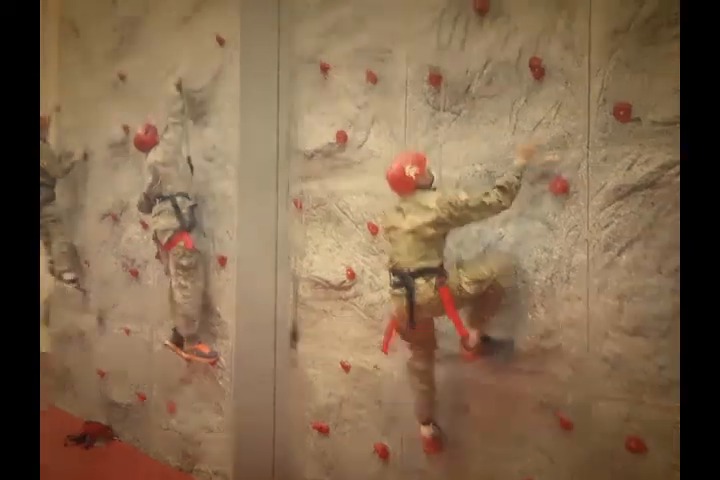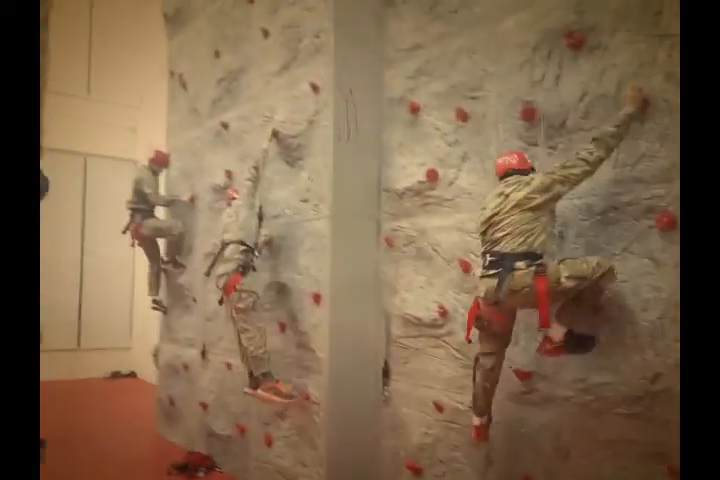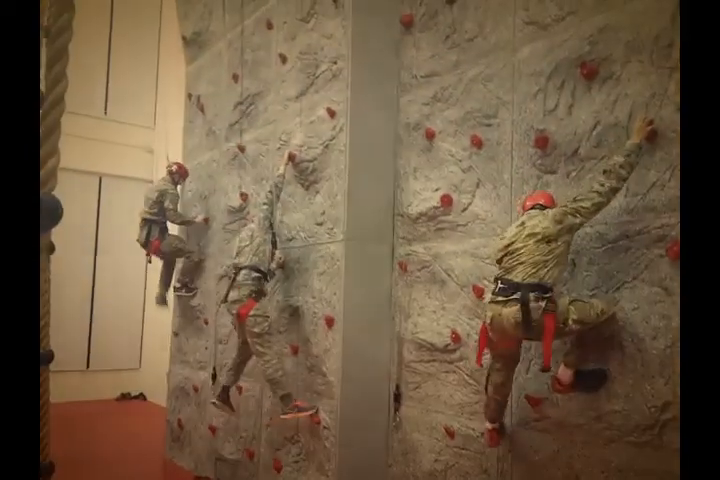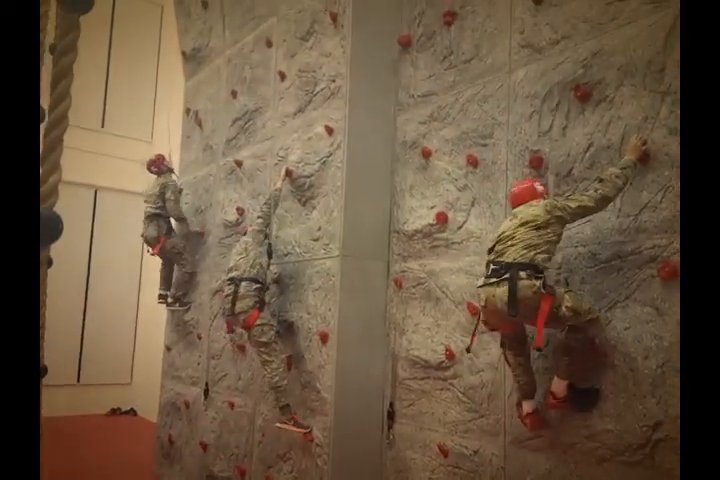
dt=0.5s
person 1, frame 1
left shoulder: (394, 214)
right shoulder: (438, 204)
right elbow: (495, 199)
right wrist: (520, 163)
left hip: (403, 296)
right hip: (431, 291)
left knee: (421, 361)
right knee: (502, 266)
left ankle: (427, 430)
right ankle: (474, 337)
person 1, frame 2
left shoulder: (492, 202)
right shoulder: (541, 185)
right elbow: (594, 154)
right wrist: (628, 112)
left hip: (492, 285)
right hip: (526, 279)
left knee: (490, 351)
right knee: (601, 270)
left ankle: (480, 420)
right ankle: (557, 334)
person 1, frame 3
left shoulder: (511, 232)
right shoulder: (559, 218)
right elbow: (606, 185)
right wrist: (635, 142)
left hip: (498, 312)
right hip: (532, 313)
left knee: (502, 365)
right knee: (602, 313)
left ankle: (492, 426)
right ankle: (566, 374)
person 1, frame 4
left shoulder: (509, 223)
right shoulder: (550, 208)
right elbow: (600, 194)
right wrist: (630, 159)
left hip: (489, 296)
right hip: (523, 290)
left knee: (514, 343)
right knee: (586, 318)
left ankle: (528, 409)
right ankle: (560, 390)
person 2, frame 1
left shoulder: (152, 162)
right shoulder: (166, 149)
left elbow: (144, 205)
right elbow: (176, 122)
right wrist: (176, 91)
left hip: (161, 224)
right hip: (176, 223)
left knee: (178, 280)
right knee: (189, 281)
left ankle: (178, 336)
right ankle: (190, 341)
person 2, frame 2
left shoulder: (231, 212)
right shoulder: (242, 202)
right elbow: (252, 177)
left wrist: (259, 242)
left hip: (232, 269)
right hip: (234, 270)
left knee: (246, 329)
right knee: (252, 326)
left ankle: (254, 381)
right ankle: (267, 382)
person 2, frame 3
left shoulder: (245, 237)
right shoulder: (258, 225)
right elbow: (270, 198)
left wrist: (274, 265)
right wrist: (282, 170)
left hip: (237, 293)
right hip: (248, 293)
left knee: (246, 347)
right knee: (266, 351)
left ankle: (223, 394)
right ankle: (288, 404)
person 2, frame 4
left shoulder: (239, 249)
right shoulder: (253, 237)
right elbow: (265, 212)
left wrist: (268, 280)
right wrist: (279, 185)
left hip: (231, 304)
right hip: (247, 301)
right knee: (273, 358)
right ankle: (286, 414)
person 3, frame 1
left shoulder: (44, 146)
right shoulder: (43, 148)
left elbow: (55, 160)
right elbow: (58, 171)
right wrist: (75, 158)
left hip: (44, 196)
right hip: (44, 196)
left knee: (48, 232)
right knee: (59, 233)
left ankle: (54, 264)
right ankle: (68, 274)
person 3, frame 2
left shoulder: (144, 172)
right shoulder: (146, 176)
right elbow: (156, 198)
right wrist: (180, 198)
left hip: (140, 222)
right hip: (142, 221)
left knee: (155, 260)
right knee: (176, 227)
left ankle: (155, 298)
right ankle: (170, 259)
person 3, frame 3
left shoulder: (158, 185)
right shoulder: (170, 190)
right elbow: (172, 215)
right wrist: (194, 220)
left hip: (146, 233)
right hip: (156, 233)
left knee: (170, 259)
right knee: (192, 255)
left ankle: (161, 295)
right ankle: (181, 285)
person 3, frame 4
left shoulder: (155, 184)
right shoulder: (169, 182)
right elbow: (172, 208)
left wrist: (176, 193)
right wrist: (186, 226)
left hip: (149, 229)
right hip: (161, 228)
left knee: (168, 261)
right knee: (186, 265)
left ankle: (163, 293)
right ankle: (174, 299)
